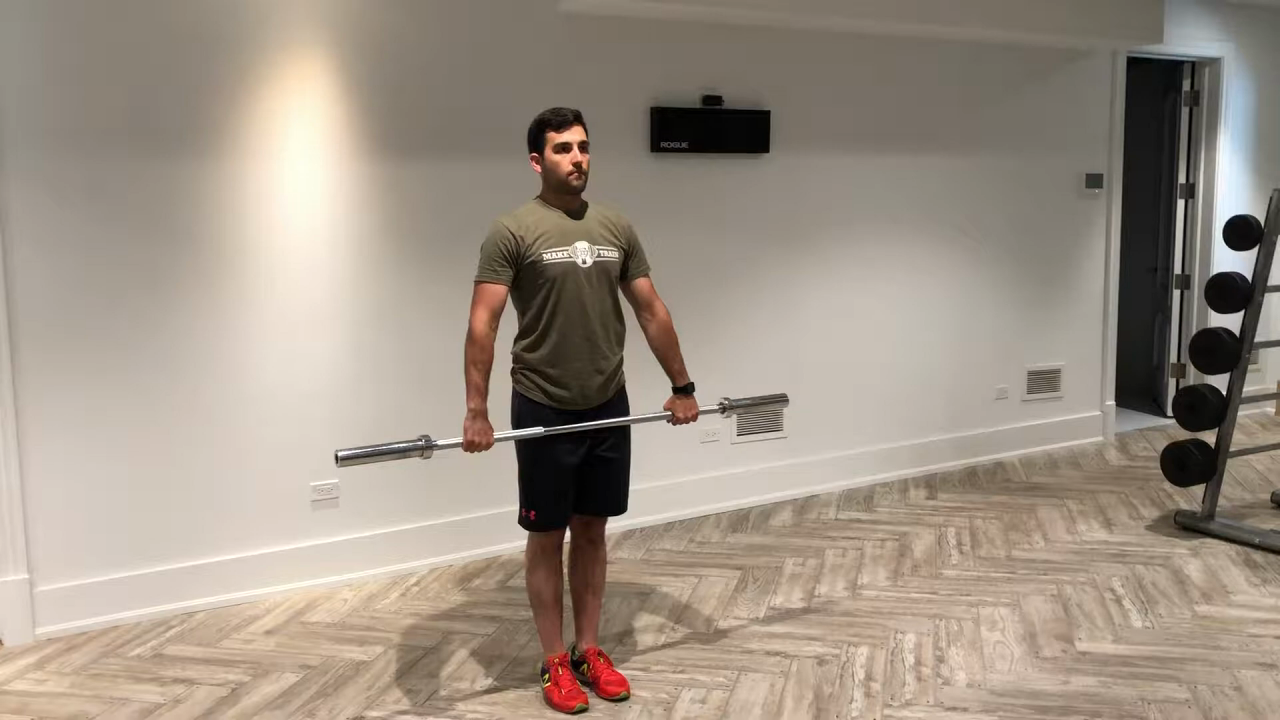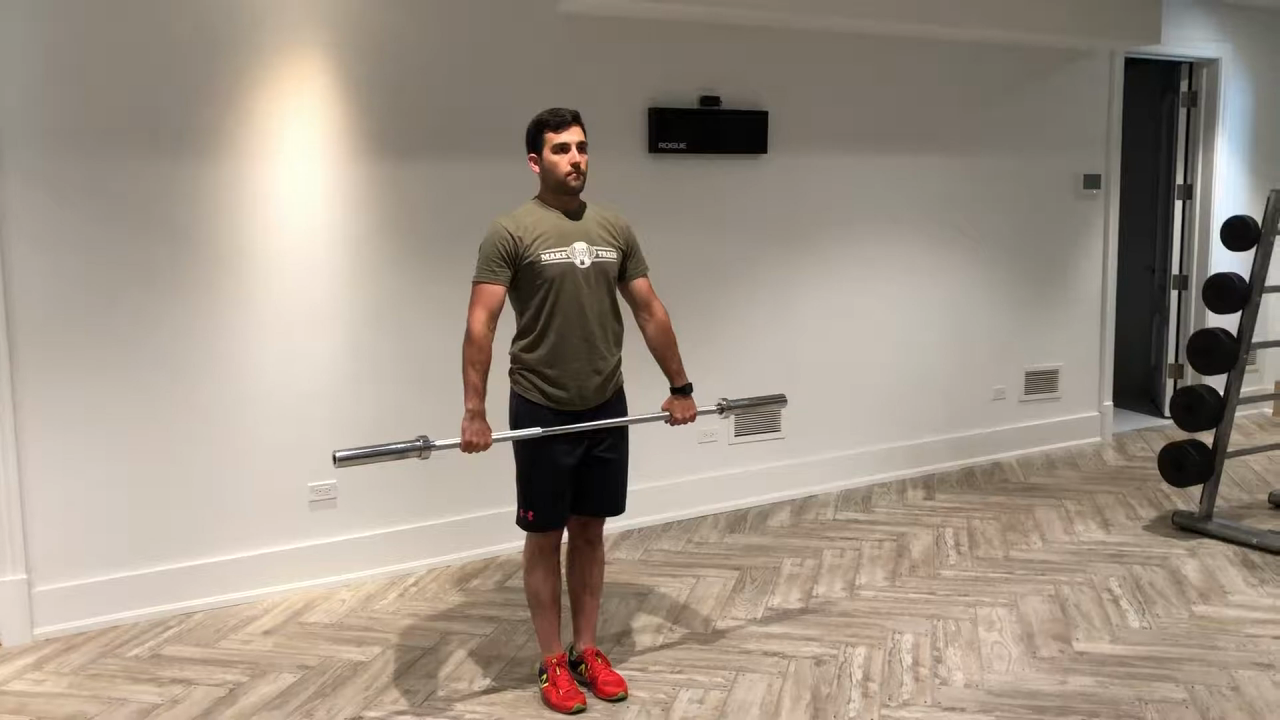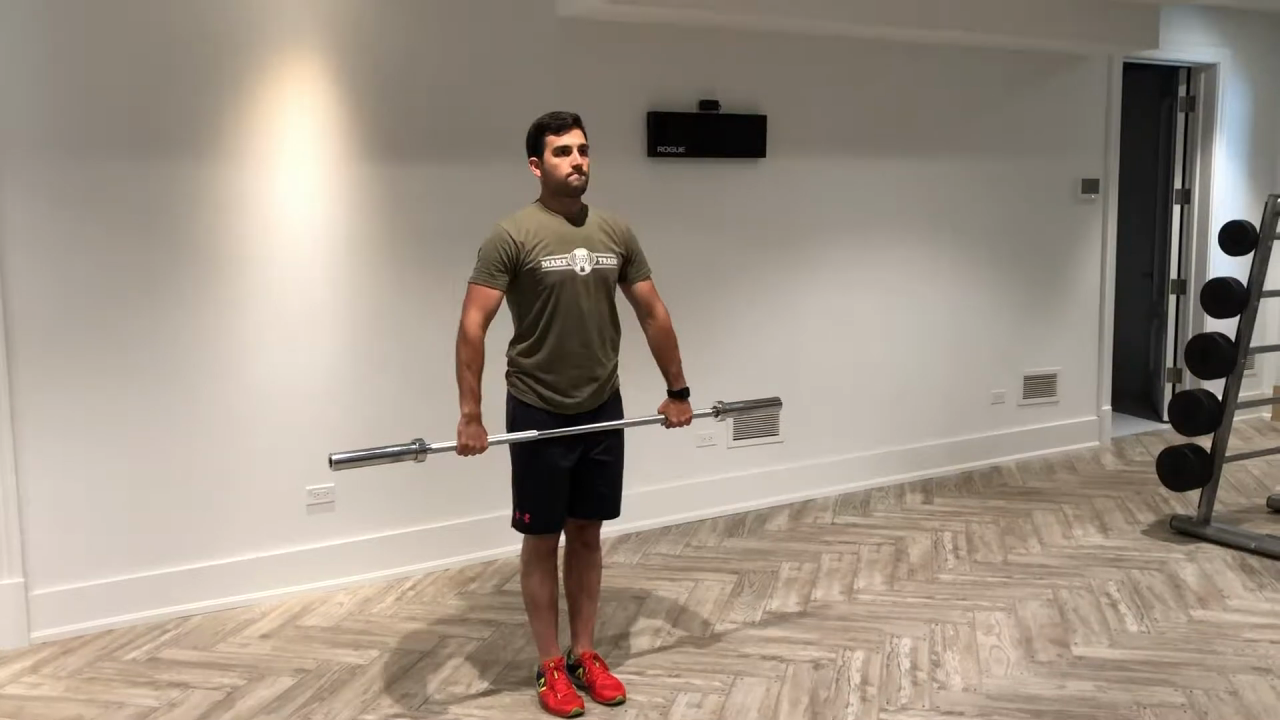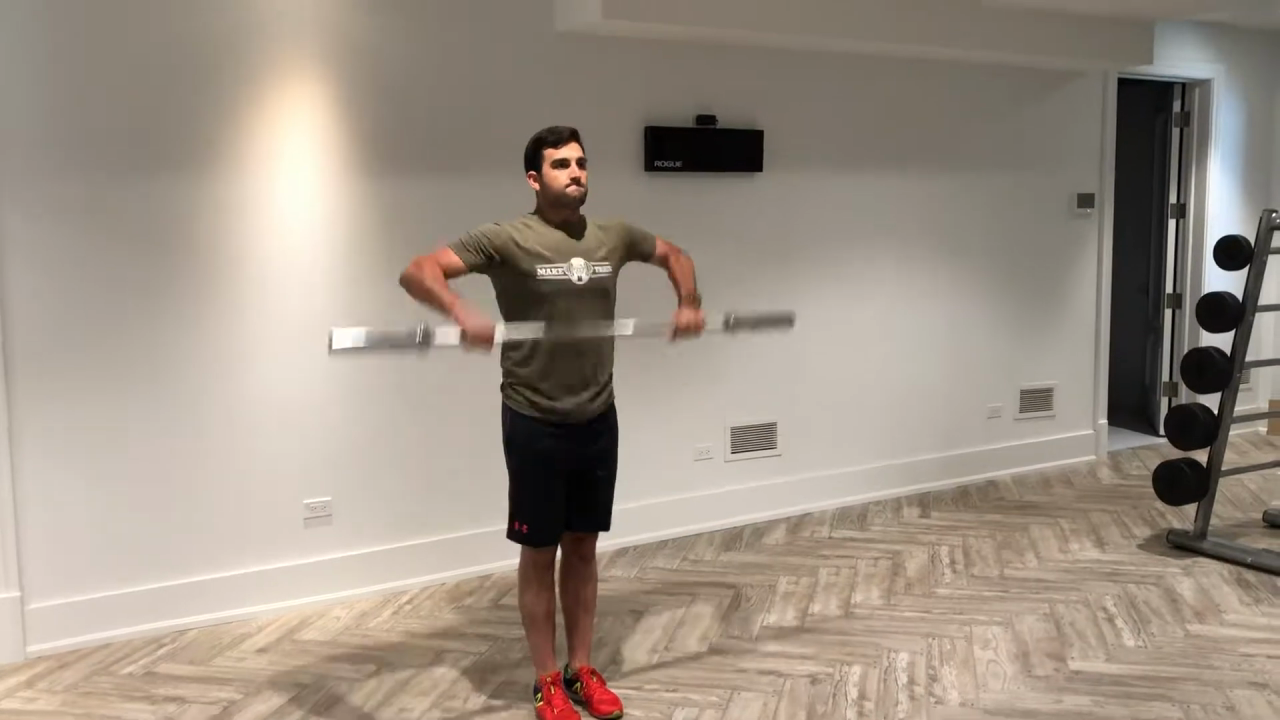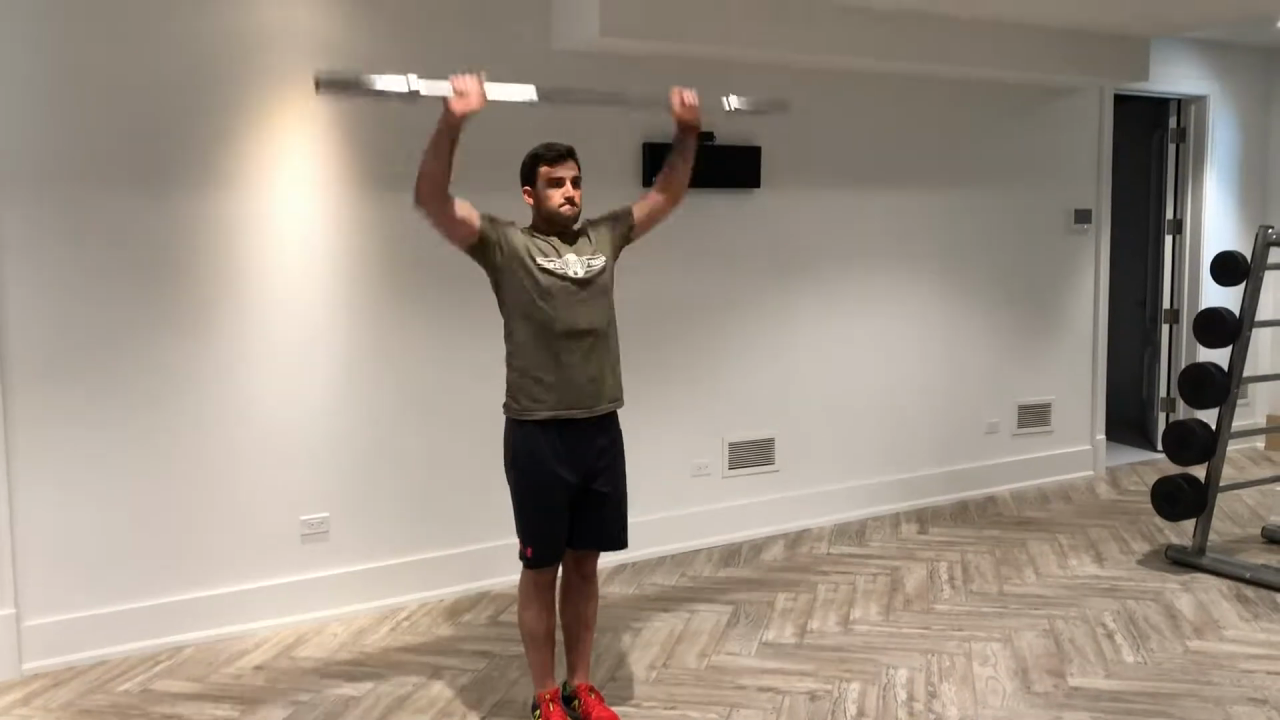
dt=0.3s
person 1, frame 1
left shoulder: (617, 227)
right shoulder: (513, 231)
left elbow: (651, 310)
right elbow: (483, 322)
left wrist: (681, 385)
right wrist: (476, 409)
left hip: (609, 405)
right hip: (544, 410)
left knee: (592, 529)
right knee: (547, 535)
left ankle: (590, 649)
right ankle: (555, 662)
person 1, frame 2
left shoulder: (615, 228)
right shoulder: (511, 232)
left elbow: (650, 311)
right elbow: (480, 324)
left wrist: (680, 387)
right wrist: (474, 411)
left hip: (606, 405)
right hip: (541, 409)
left knee: (590, 531)
right knee: (545, 536)
left ankle: (587, 650)
right ankle: (552, 662)
person 1, frame 3
left shoulder: (617, 231)
right shoulder: (512, 235)
left elbow: (653, 314)
right elbow: (473, 325)
left wrist: (678, 390)
right wrist: (470, 414)
left hip: (603, 409)
right hip: (540, 412)
left knee: (588, 533)
right knee: (542, 539)
left ankle: (586, 653)
right ankle: (550, 666)
person 1, frame 4
left shoulder: (613, 235)
right shoulder: (509, 239)
left elbow: (671, 253)
right elbow: (418, 269)
left wrist: (689, 302)
right wrist: (459, 311)
left hip: (598, 416)
right hip: (535, 422)
left knee: (583, 545)
right knee: (540, 551)
left ankle: (581, 668)
person 1, frame 5
left shoulder: (604, 233)
right shoulder: (504, 241)
left elbow: (669, 192)
right elbow: (432, 201)
left wrist: (686, 133)
right wrist: (452, 122)
left hip: (601, 429)
right hip: (538, 433)
left knee: (584, 563)
right knee: (541, 569)
